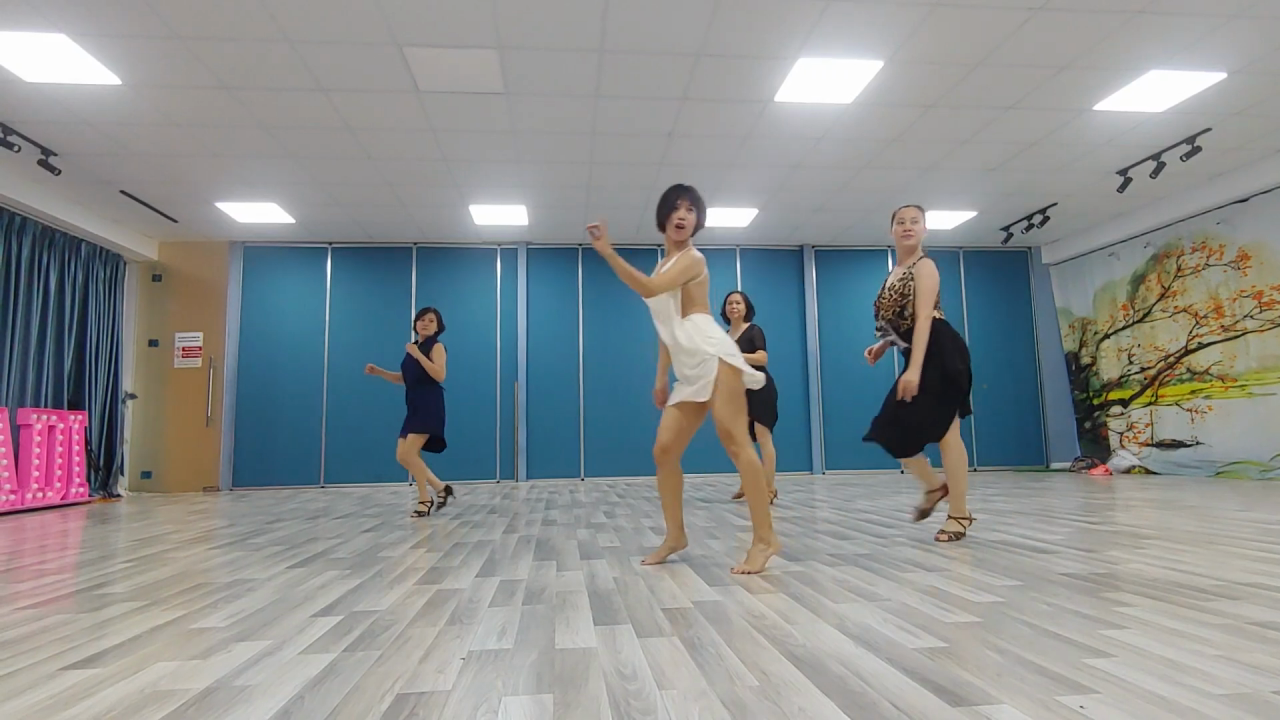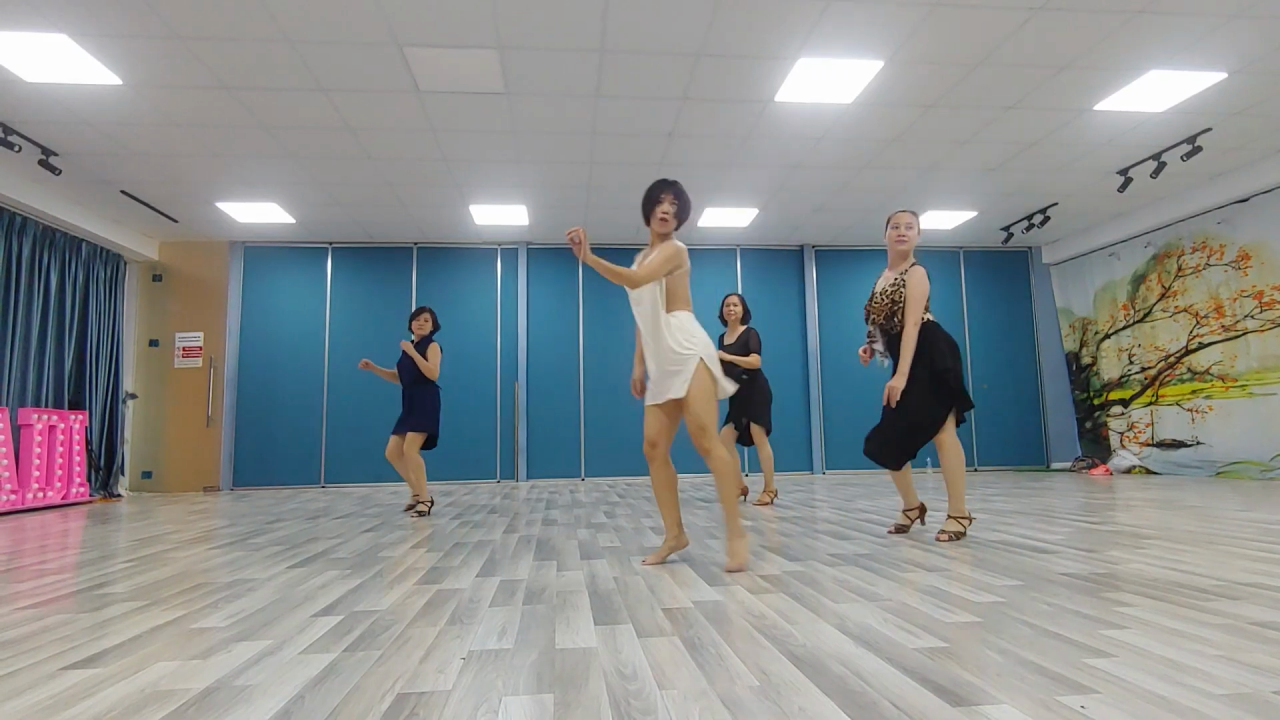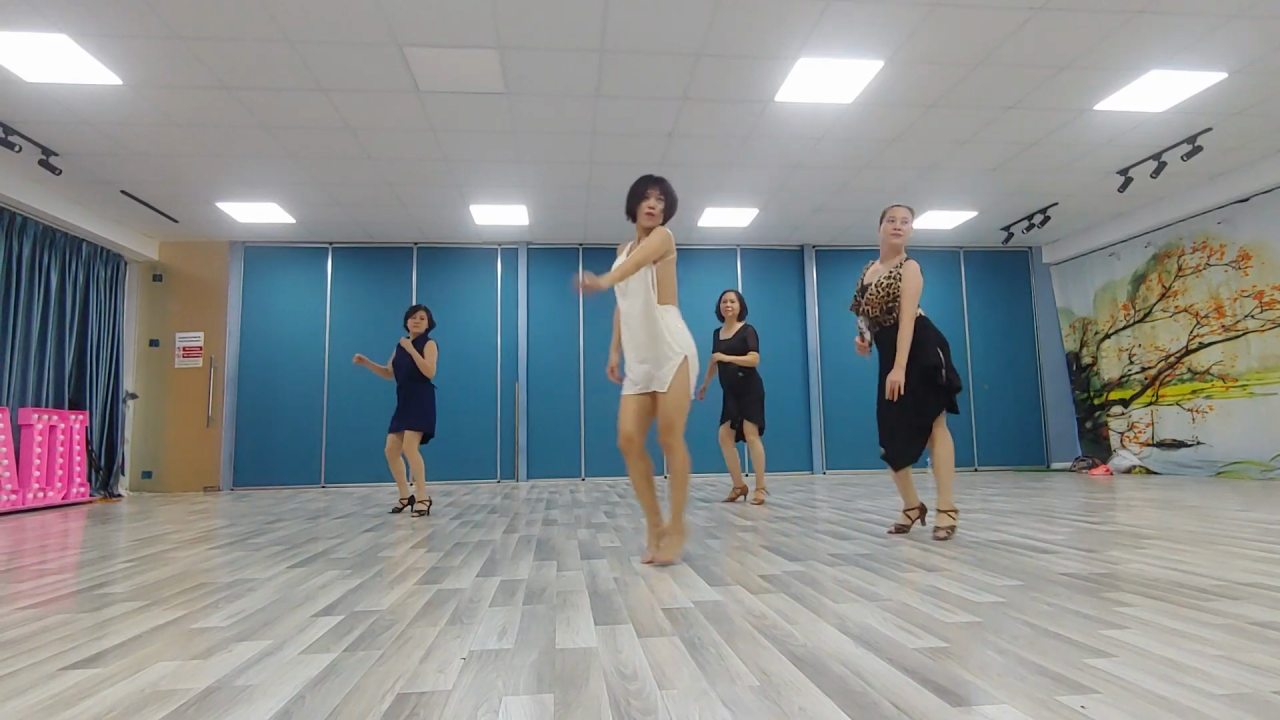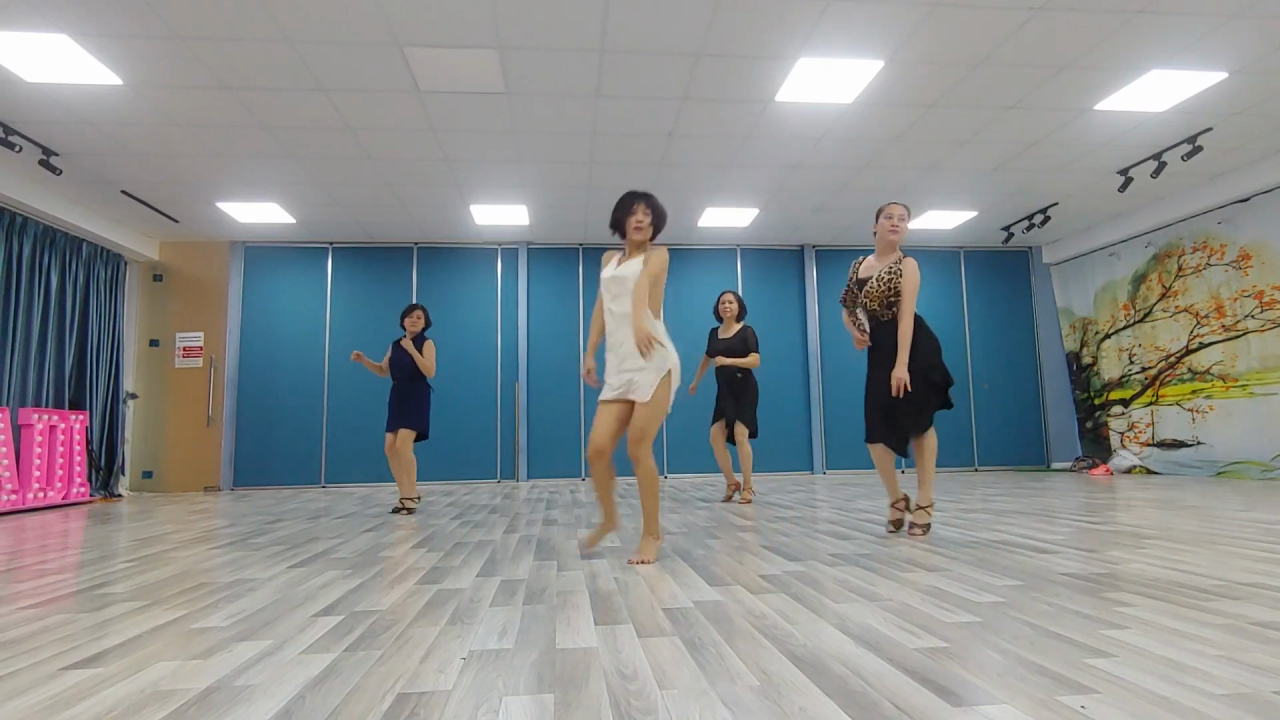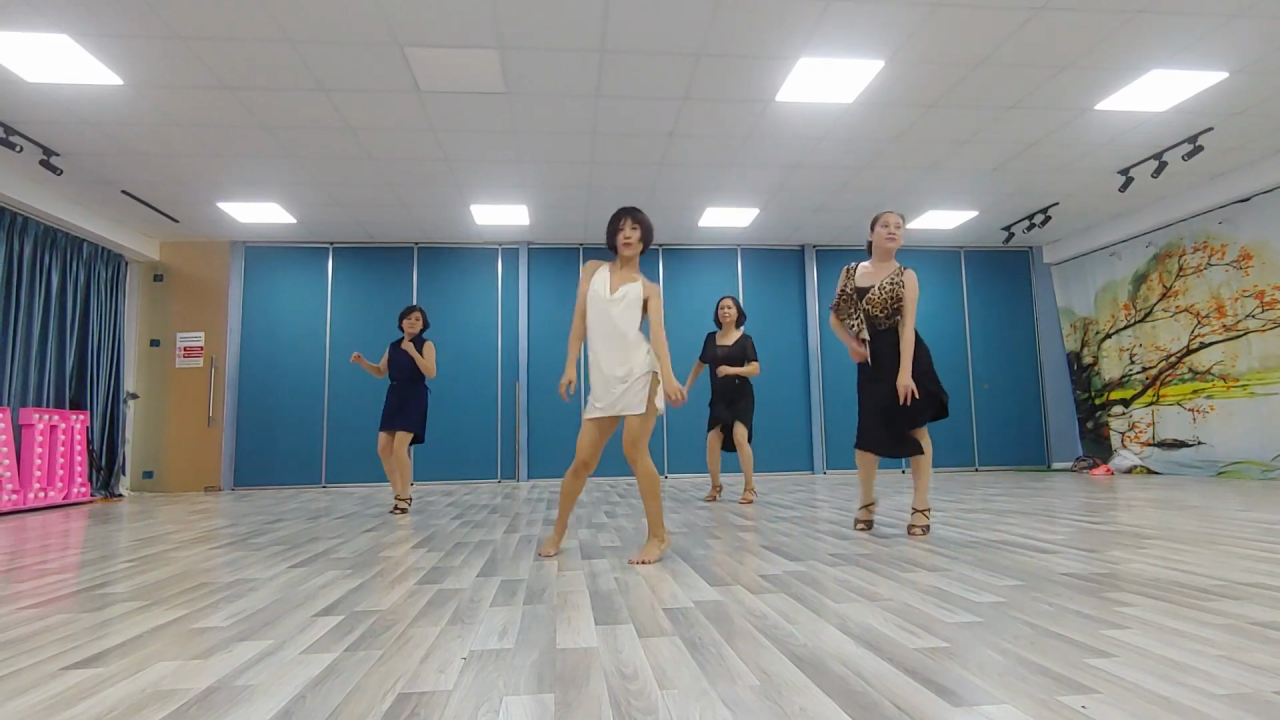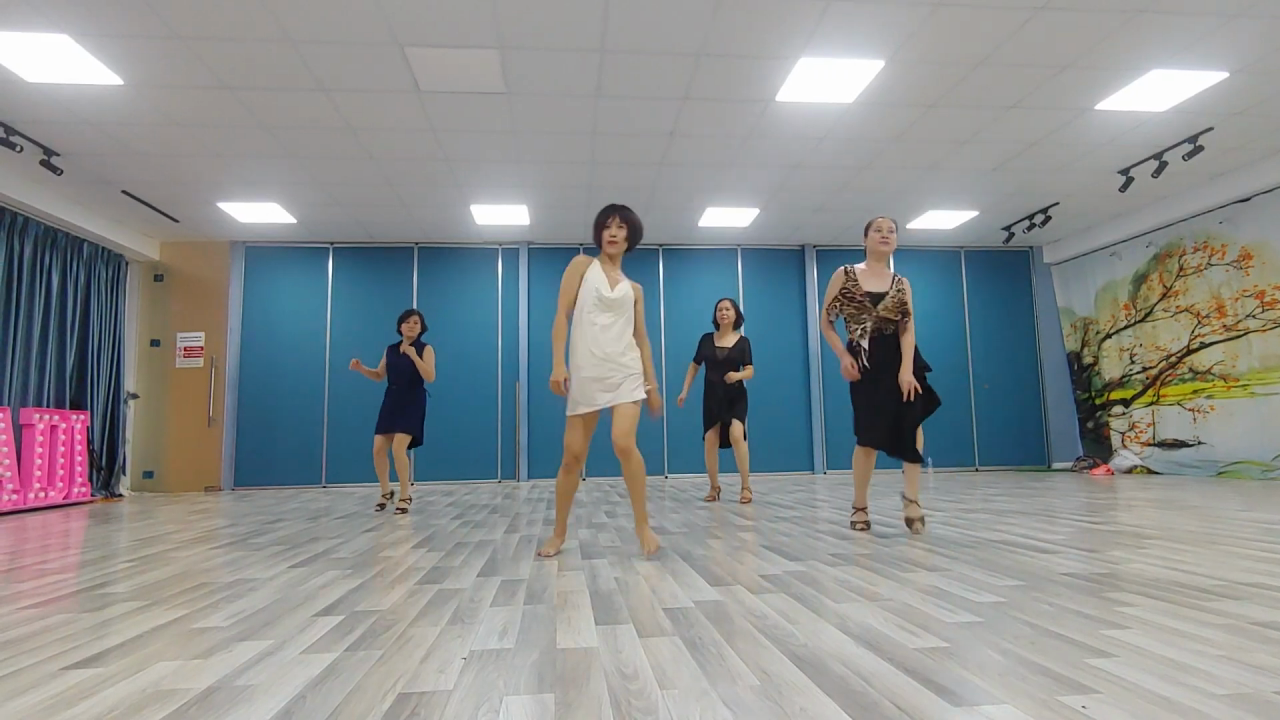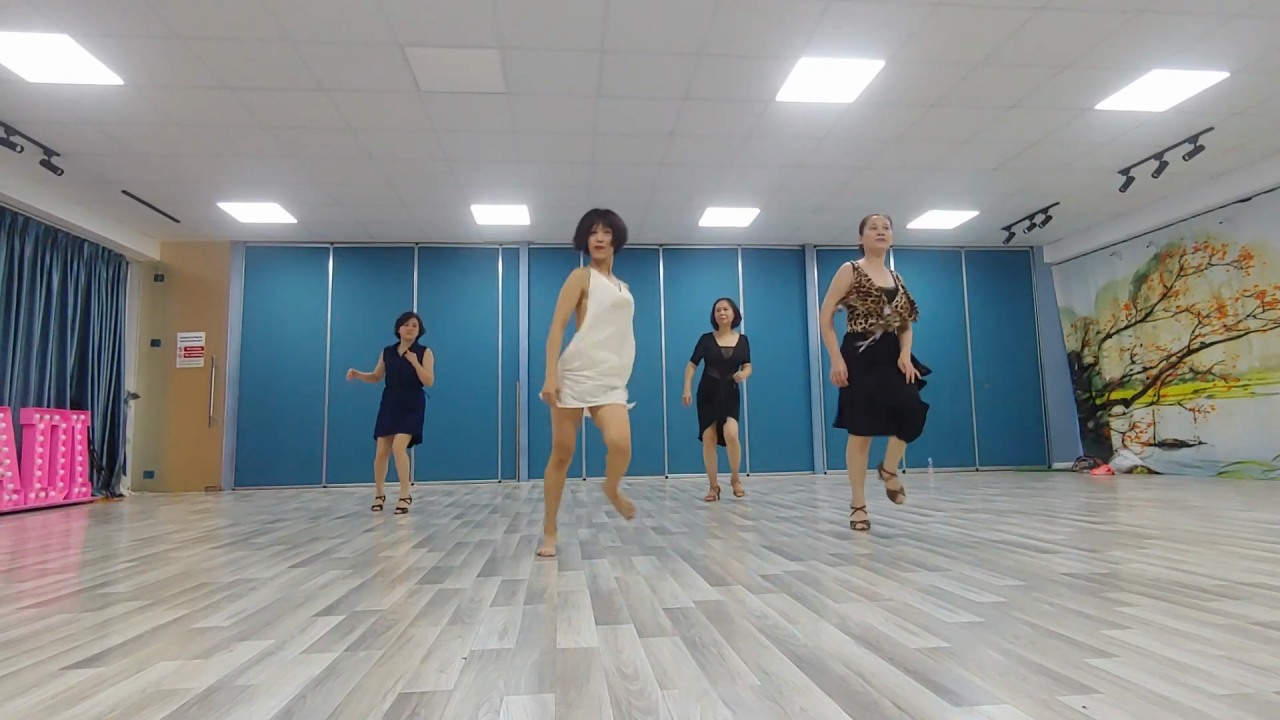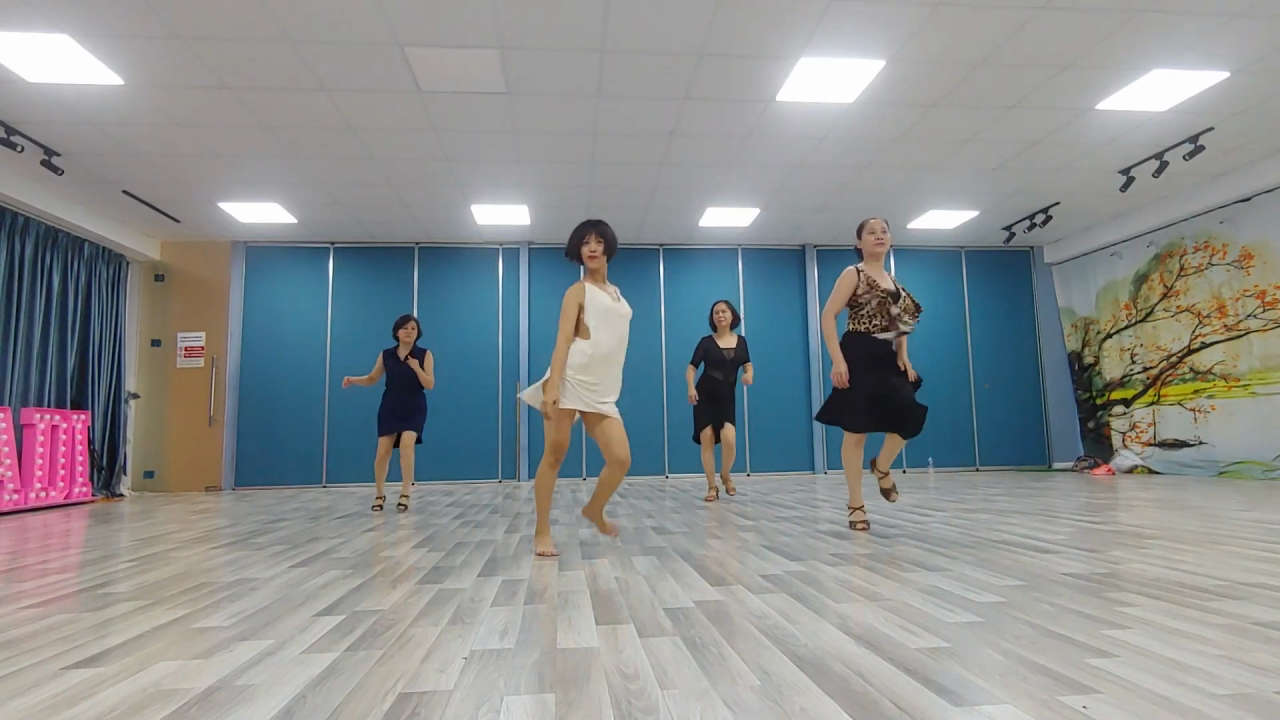
dt=0.1s
person 1, frame 1
left shoulder: (692, 260)
right shoulder: (661, 266)
left elbow: (649, 289)
left wrist: (608, 253)
right wrist: (661, 375)
left hip: (712, 355)
right hip: (689, 370)
left knee: (735, 443)
right knee: (664, 450)
left ankle: (764, 539)
right ankle: (675, 536)
person 1, frame 2
left shoulder: (675, 250)
right shoulder: (644, 256)
left elbow: (636, 278)
left wrist: (588, 258)
right wrist: (639, 363)
left hip: (689, 354)
right hip: (661, 365)
left knee: (706, 440)
right knee: (654, 446)
left ankle: (735, 531)
right ankle: (675, 534)
person 1, frame 3
left shoulder: (663, 239)
right shoulder: (624, 248)
left elbow: (632, 267)
left wrist: (603, 281)
right wrist: (614, 351)
left hip: (671, 350)
right hip: (641, 359)
left knee: (670, 437)
right knee: (628, 441)
left ankle: (676, 528)
right ankle: (656, 527)
person 1, frame 4
left shoulder: (657, 255)
right shoulder: (610, 261)
left elbow: (643, 287)
right elbow: (601, 312)
left wrist: (641, 323)
right wrist: (589, 355)
left hip: (654, 364)
right hip: (620, 369)
left knee: (638, 446)
right knee: (596, 448)
left ankle: (652, 534)
right ankle: (608, 518)
person 1, frame 5
left shoulder: (648, 288)
right shoulder: (593, 269)
left elbow: (657, 332)
right elbow: (579, 320)
left wrist: (668, 376)
right wrist: (570, 366)
left hip: (639, 373)
right hip: (603, 381)
left knee: (635, 453)
right knee: (583, 462)
left ankle: (657, 535)
right ankle: (559, 531)
person 1, frame 6
left shoulder: (634, 288)
right shoulder: (581, 265)
left elbow: (641, 336)
right elbow: (562, 317)
left wrist: (652, 382)
right wrist: (558, 364)
left hip: (625, 374)
right hip: (585, 375)
left knee: (624, 445)
right knee: (573, 457)
left ankle: (644, 527)
right ankle: (558, 532)
person 1, frame 7
left shoulder: (621, 288)
right shoulder: (580, 277)
right elbow: (557, 327)
left wrist: (624, 373)
right wrist: (550, 374)
left hip: (610, 379)
right hip: (574, 374)
left knee: (620, 444)
right knee: (561, 453)
left ankle: (611, 488)
right ankle: (550, 531)
person 1, frame 8
left shoulder: (615, 293)
right shoulder: (577, 291)
right elbow: (562, 340)
right wrist: (552, 387)
left hip: (602, 390)
right hip: (571, 379)
left knee: (620, 458)
right knee: (555, 454)
left ankle: (594, 510)
right ankle: (542, 531)
person 2, frame 1
left shoulder: (924, 266)
right shoulder: (895, 273)
left elbow: (924, 317)
left wrist: (914, 368)
right wrist: (882, 345)
left hip: (940, 353)
right hip: (918, 357)
left knee: (945, 430)
right knee: (892, 427)
left ankle: (959, 514)
right ankle: (935, 487)
person 2, frame 2
left shoulder: (916, 273)
right shoulder: (884, 277)
left elbow: (912, 324)
left wrist: (901, 375)
right wrist: (872, 347)
left hip: (932, 356)
right hip: (904, 360)
left knee: (941, 432)
right knee: (889, 438)
left ankle: (958, 514)
right ankle: (913, 507)
person 2, frame 3
left shoulder: (909, 268)
right shoulder: (869, 269)
left elbow: (907, 318)
left wrist: (899, 368)
right wrist: (864, 338)
left hip: (921, 350)
right hip: (891, 354)
left knee: (933, 425)
right knee: (893, 435)
left ankle: (946, 508)
right ankle: (912, 507)
person 2, frame 4
left shoulder: (907, 265)
right shoulder: (860, 265)
left elbow: (907, 314)
right elbow: (848, 309)
left wrist: (901, 364)
right wrist: (855, 332)
left hip: (913, 347)
right hip: (879, 350)
left knee: (920, 424)
right knee: (877, 429)
left ankle: (923, 505)
right ankle: (897, 499)
person 2, frame 5
left shoulder: (906, 276)
right shoulder: (850, 272)
left elbow: (907, 324)
right elbow: (835, 316)
left wrist: (905, 372)
right wrist: (850, 343)
left hip: (905, 355)
right hip: (872, 360)
left knee: (915, 428)
right knee: (870, 436)
left ankle: (921, 508)
right ankle: (867, 503)
person 2, frame 6
left shoulder: (901, 282)
right shoulder: (846, 275)
left elbow: (907, 328)
right elbow: (826, 319)
left wrist: (907, 367)
right wrist: (843, 355)
left hip: (897, 360)
right hip: (865, 362)
left knee: (911, 424)
right knee: (869, 437)
left ankle: (912, 502)
right ankle: (860, 506)
person 2, frame 7
left shoulder: (896, 279)
right shoulder: (849, 271)
left elbow: (906, 323)
right elbow: (825, 316)
left wrist: (905, 354)
right wrist: (835, 358)
left hip: (890, 354)
right hip: (859, 355)
left knee: (908, 411)
right knee: (860, 430)
left ankle: (889, 470)
right ankle: (858, 505)
person 2, frame 8
left shoulder: (892, 281)
right shoulder: (853, 275)
left elbow: (900, 323)
right elbow: (827, 317)
left wrist: (904, 357)
right wrist: (837, 359)
left hip: (886, 358)
right hip: (857, 356)
left knee: (907, 413)
right knee: (856, 429)
left ankle: (883, 468)
right ankle: (856, 505)
person 3, frame 1
left shoulder: (754, 331)
right shoulder: (726, 336)
left elbow: (762, 358)
left wrist: (739, 355)
left hip: (761, 388)
right hip: (743, 392)
left knee: (763, 437)
left ankle: (770, 488)
person 3, frame 2
left shoulder: (750, 333)
right shoulder: (722, 338)
left elbow: (755, 362)
left wrist: (725, 356)
left hip: (756, 392)
right hip: (737, 396)
left knee: (759, 439)
right knee: (725, 439)
left ankle: (769, 490)
right ankle: (739, 486)
person 3, frame 3
left shoulder: (747, 330)
right shoulder: (717, 333)
left elbow: (754, 359)
right elbow: (715, 362)
left wrist: (727, 357)
right wrist: (704, 384)
left hip: (749, 388)
right hip: (729, 392)
left knee: (751, 435)
right knee: (724, 439)
left ankle: (760, 487)
right ankle: (739, 486)
person 3, frame 4
left shoulder: (746, 331)
right shoulder: (714, 332)
left elbow: (755, 360)
right elbow: (707, 358)
left wrist: (729, 361)
right wrist: (695, 380)
left hip: (745, 391)
right hip: (724, 392)
left knee: (740, 437)
right knee: (715, 436)
left ankle: (747, 487)
right ankle: (732, 483)
person 3, frame 5
left shoulder: (745, 339)
right shoulder: (711, 338)
left elbow: (755, 369)
right elbow: (700, 363)
left wrist: (732, 370)
right wrist: (687, 386)
left hip: (741, 396)
right hip: (718, 398)
left knee: (740, 438)
right knee: (712, 442)
left ankle: (749, 488)
right ankle: (715, 486)
person 3, frame 6
left shoulder: (743, 342)
right shoulder: (707, 339)
left elbow: (749, 370)
right elbow: (694, 365)
left wrist: (739, 376)
right wrist: (684, 389)
left hip: (736, 397)
right hip: (712, 397)
left knee: (737, 435)
right knee: (711, 441)
left ankle: (746, 487)
right ankle: (714, 487)
person 3, frame 7
left shoulder: (742, 340)
right shoulder: (706, 339)
left elbow: (748, 367)
right elbow: (692, 365)
left wrist: (743, 373)
right wrist: (687, 388)
left hip: (730, 395)
right hip: (708, 395)
left knee: (731, 434)
right knee: (708, 439)
left ankle: (735, 479)
right ankle: (713, 487)
person 3, frame 8
left shoulder: (740, 341)
right shoulder: (706, 342)
left elbow: (747, 365)
right elbow: (691, 367)
left wrist: (748, 375)
right wrist: (690, 388)
left hip: (727, 397)
right hip: (706, 396)
left knee: (729, 440)
right knee: (707, 440)
left ankle: (726, 476)
right ankle: (711, 486)
person 4, frame 1
left shoulder: (436, 346)
right shoulder: (412, 348)
left elbow: (440, 375)
right elbow: (405, 378)
left wrist: (418, 355)
right wrist: (379, 371)
left hip: (429, 404)
right hip: (414, 405)
left knee: (410, 452)
right knee: (403, 455)
left ankle: (425, 498)
right ankle: (440, 487)
person 4, frame 2
left shoulder: (432, 346)
right shoulder: (406, 348)
left elbow: (433, 374)
right elbow: (397, 377)
left wrist: (414, 353)
right wrist: (372, 367)
left hip: (426, 402)
right hip: (409, 404)
left knee: (409, 449)
right knee: (392, 453)
left ankle: (425, 498)
right ankle: (418, 493)
person 4, frame 3
left shoulder: (428, 344)
right shoulder: (400, 346)
left elbow: (430, 372)
right elbow: (390, 373)
left wrist: (411, 350)
right wrist: (366, 362)
left hip: (421, 400)
right hip: (404, 401)
left knee: (409, 447)
right knee: (391, 450)
left ankle: (423, 498)
right ankle: (406, 496)
person 4, frame 4
left shoulder: (426, 343)
right shoulder: (396, 345)
left elbow: (430, 372)
right elbow: (383, 371)
left wrist: (412, 350)
right wrist: (363, 360)
left hip: (416, 398)
right hip: (397, 398)
left knee: (402, 445)
right knee: (390, 449)
left ankle: (412, 495)
right ankle: (406, 494)
person 4, frame 5
left shoulder: (426, 345)
right shoulder: (393, 346)
left elbow: (431, 373)
right elbow: (380, 372)
left wrist: (413, 352)
right wrist: (362, 361)
left hip: (414, 399)
right hip: (393, 399)
left knee: (399, 448)
right knee: (383, 448)
left ankle: (405, 496)
right ankle: (399, 494)
person 4, frame 6
left shoulder: (425, 349)
right shoulder: (391, 350)
left elbow: (430, 377)
right elbow: (379, 375)
left wrist: (414, 357)
right wrist: (361, 367)
left hip: (413, 404)
right hip: (391, 402)
left knee: (398, 449)
right knee: (378, 449)
left ankle: (405, 496)
right ankle: (386, 491)
person 4, frame 7
left shoulder: (424, 352)
right shoulder: (387, 352)
left elbow: (429, 382)
right elbow: (376, 377)
left wrist: (415, 363)
right wrist: (357, 374)
left hip: (412, 406)
right hip: (389, 404)
left knee: (398, 448)
right knee: (381, 453)
left ankle: (405, 496)
right ankle: (379, 494)
person 4, frame 8
left shoulder: (424, 355)
right shoulder: (386, 355)
left elbow: (430, 385)
right elbow: (372, 379)
left wrist: (417, 369)
right wrist: (353, 380)
left hip: (415, 408)
right hip: (390, 408)
left knee: (407, 445)
right knee: (383, 452)
left ankle: (405, 494)
right ankle: (380, 494)
